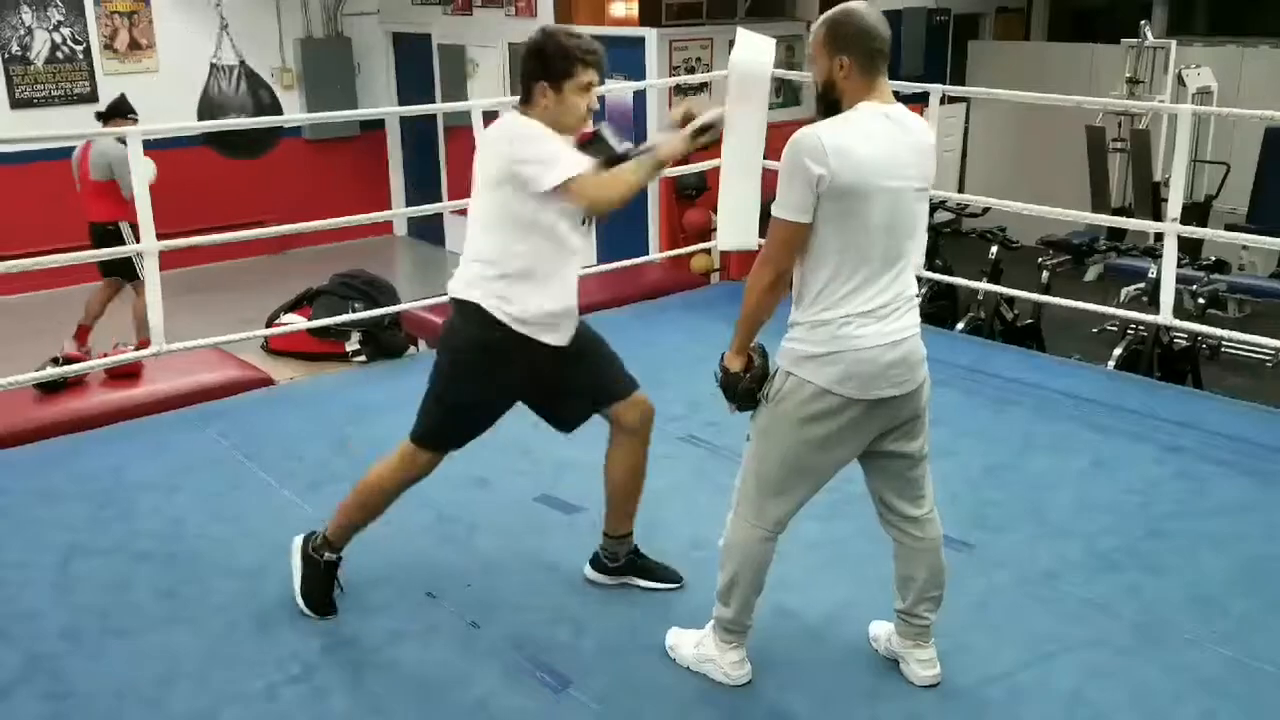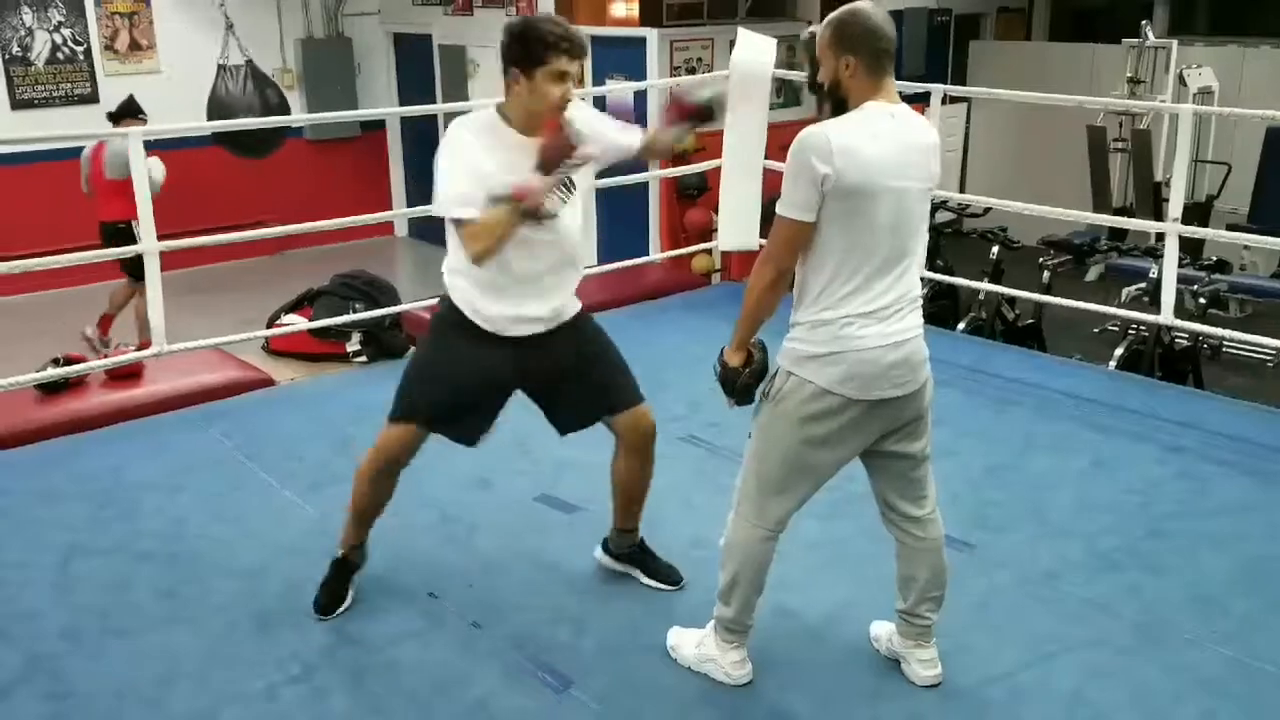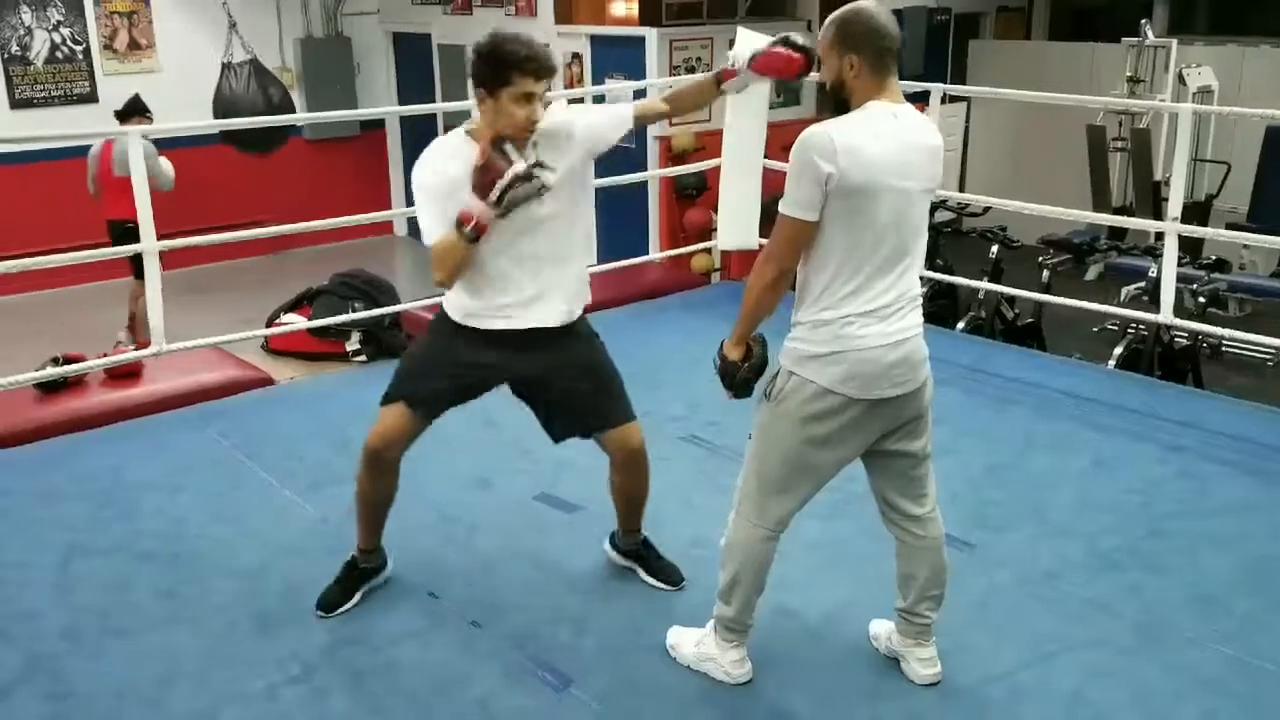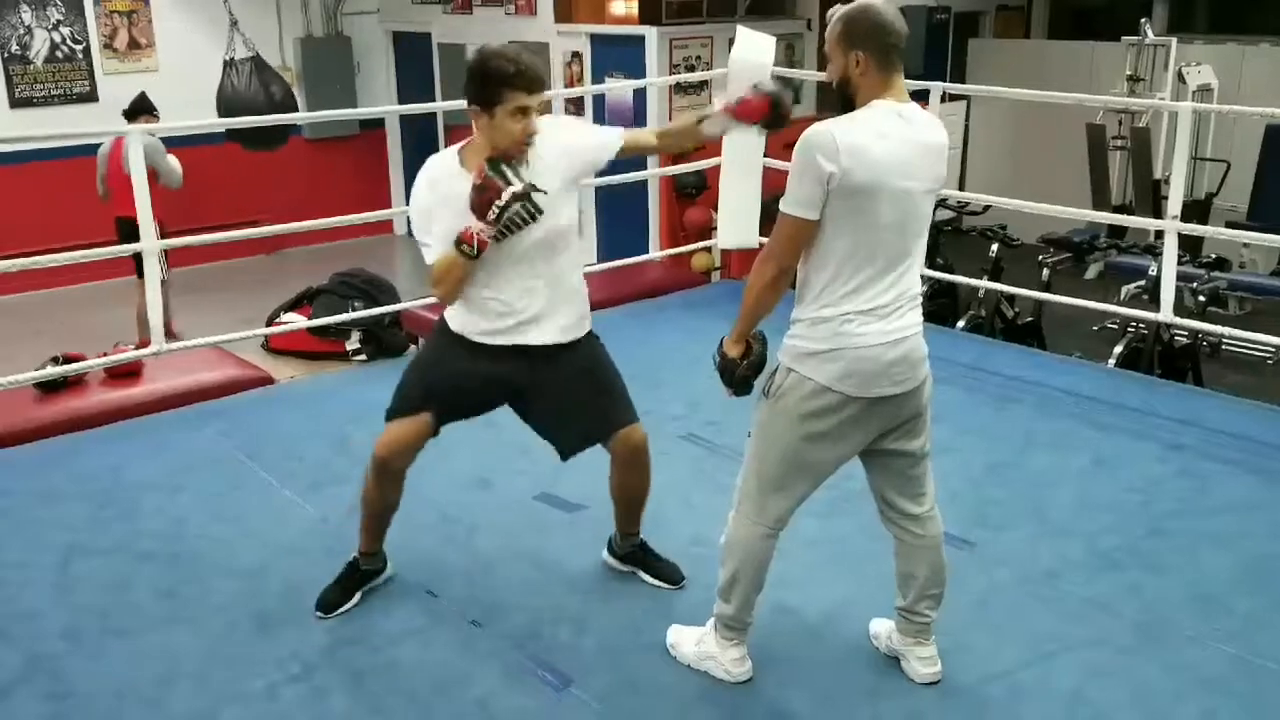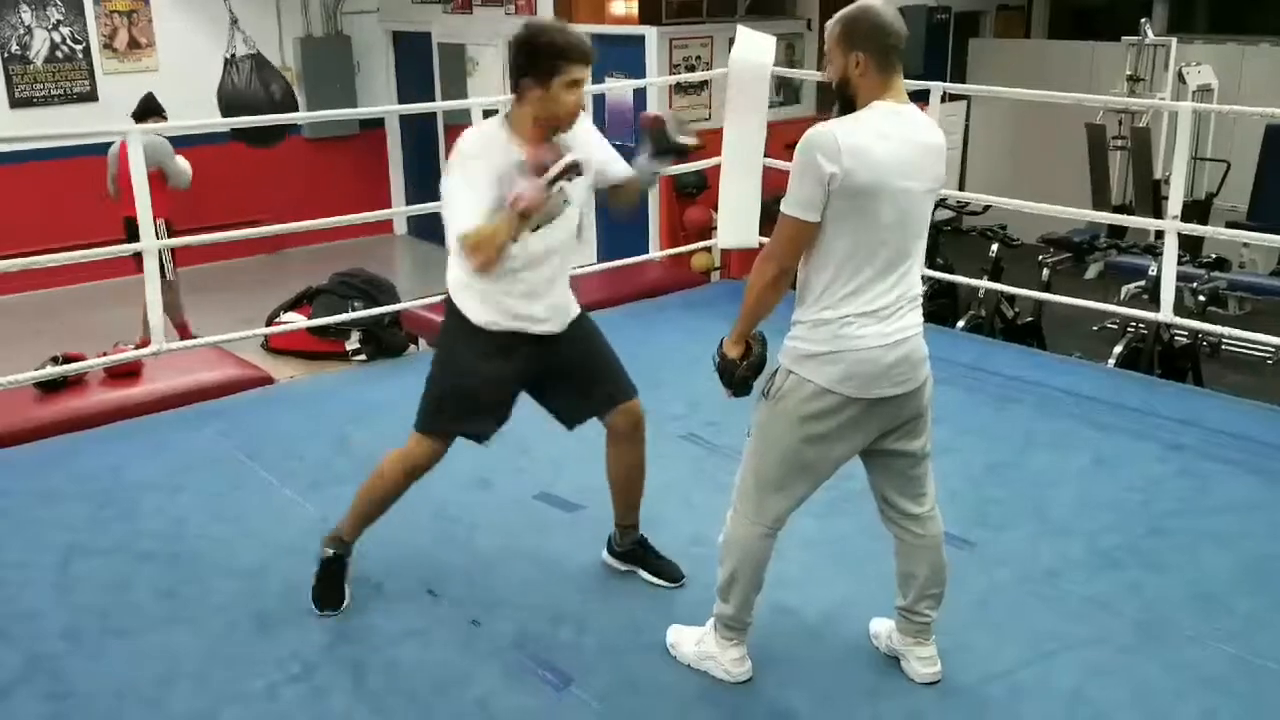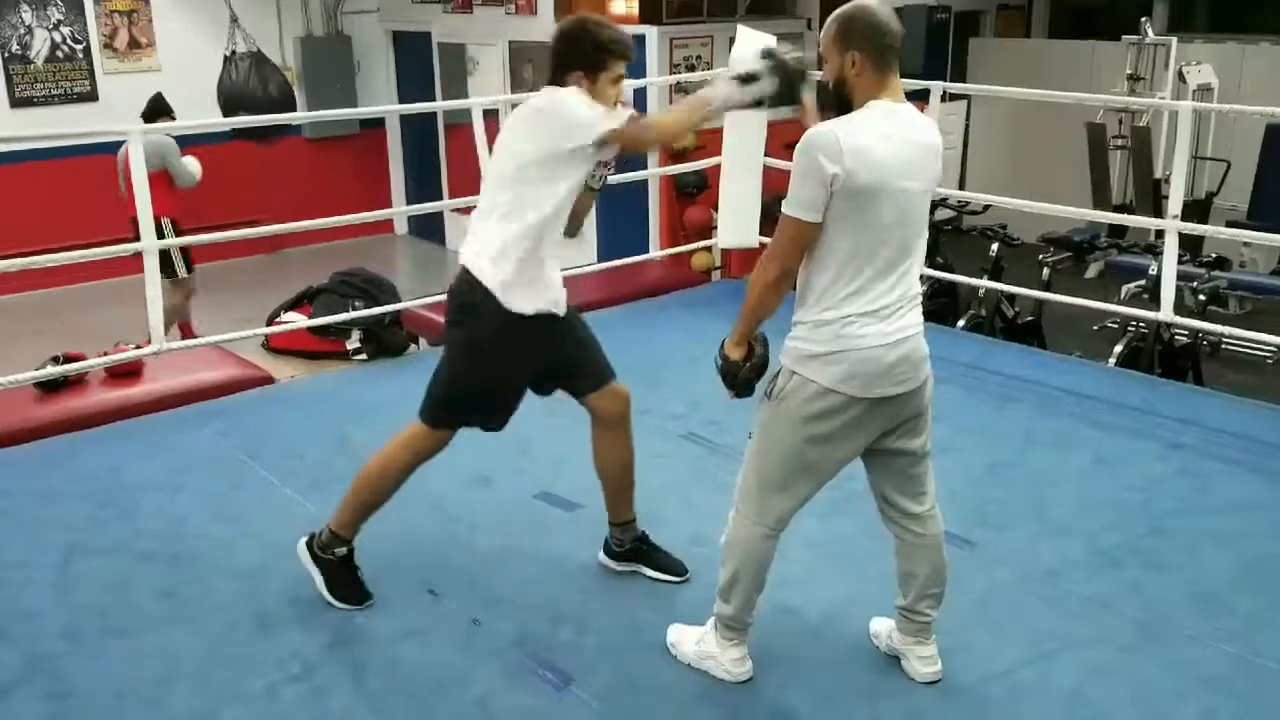
dt=0.1s
person 1, frame 1
left shoulder: (815, 144)
right shoulder: (921, 136)
left elbow: (773, 267)
left wrist: (739, 348)
left hip: (824, 369)
right hip: (903, 359)
left knee: (757, 511)
right knee: (912, 508)
left ankle: (726, 646)
right ankle: (917, 645)
person 1, frame 2
left shoulder: (821, 144)
right shoulder: (926, 138)
left elbow: (775, 265)
left wrist: (739, 345)
left hip: (826, 368)
right hip: (904, 362)
left knee: (757, 509)
right knee: (914, 510)
left ankle: (726, 646)
right ankle: (918, 645)
person 1, frame 3
left shoulder: (824, 143)
right shoulder: (929, 138)
left elbow: (777, 264)
left wrist: (739, 341)
left hip: (827, 368)
right hip: (905, 361)
left knee: (758, 509)
right knee: (914, 508)
left ankle: (727, 645)
right ankle: (917, 643)
person 1, frame 4
left shoulder: (828, 142)
right shoulder: (933, 137)
left elbow: (778, 261)
left wrist: (738, 337)
left hip: (826, 366)
right hip: (904, 360)
left knee: (758, 508)
right knee: (912, 506)
left ankle: (726, 643)
right ankle: (917, 642)
person 1, frame 5
left shoulder: (829, 143)
right shoulder: (931, 138)
left elbow: (779, 262)
left wrist: (738, 338)
left hip: (827, 367)
right hip: (905, 360)
left knee: (756, 507)
right knee: (913, 506)
left ankle: (726, 643)
right ankle: (917, 641)
person 1, frame 6
left shoulder: (827, 143)
right shoulder: (927, 137)
left elbow: (780, 263)
left wrist: (740, 339)
left hip: (829, 366)
right hip: (906, 359)
left knee: (758, 508)
right knee: (914, 506)
left ankle: (726, 643)
right ankle: (917, 640)
person 2, frame 1
left shoulder: (549, 142)
right shoulder: (518, 136)
left elbow: (584, 210)
right elbow: (599, 196)
left wrist: (626, 161)
right wrist: (663, 153)
left hip: (549, 323)
right hip: (490, 326)
left knee: (636, 415)
right knee: (420, 456)
left ankle: (615, 552)
right ankle: (322, 551)
person 2, frame 2
left shoulder: (573, 121)
right shoulder: (467, 141)
left elbow: (649, 148)
right elbow: (478, 247)
left wrist: (683, 119)
right wrist: (537, 184)
left hip: (556, 319)
right hip: (474, 320)
left knee: (638, 426)
right knee: (395, 443)
left ankle: (624, 543)
right ankle: (349, 553)
person 2, frame 3
left shoulder: (566, 127)
right shoulder: (438, 162)
left elbow: (664, 106)
right elbow: (445, 274)
left wrist: (740, 71)
right wrist: (484, 207)
left hip: (557, 328)
right hip: (469, 326)
left knee: (629, 444)
right knee: (385, 440)
left ankle: (629, 541)
right ankle: (367, 557)
person 2, frame 4
left shoulder: (563, 141)
right shoulder: (436, 181)
left elbow: (655, 142)
right elbow: (446, 291)
left wrist: (726, 114)
right wrist: (481, 227)
left hip: (561, 336)
right hip: (474, 336)
left knee: (631, 443)
right knee: (393, 448)
left ankle: (626, 544)
right ankle: (368, 559)
person 2, frame 5
left shoulder: (578, 133)
right shoulder: (476, 149)
left elbow: (623, 197)
right elbow: (482, 258)
left wrist: (653, 165)
right wrist: (533, 191)
left hip: (553, 318)
right hip: (480, 324)
left knee: (628, 419)
right knee: (424, 449)
left ankle: (626, 542)
right ankle: (336, 550)
person 2, frame 6
left shoulder: (565, 128)
right shoulder: (551, 108)
right elbow: (649, 134)
left wrist: (594, 169)
right wrist: (726, 92)
left hip: (535, 300)
right hip: (493, 301)
left knee: (612, 404)
right knee: (433, 432)
left ankle: (623, 540)
right ankle: (330, 543)
person 3, frame 1
left shoulder: (82, 149)
right shoulder: (115, 150)
right elbow: (130, 193)
left hip: (98, 226)
right hip: (117, 227)
left knee: (111, 284)
right knee: (144, 289)
left ankle: (78, 340)
right ankle: (144, 348)
person 3, frame 2
left shoulder: (90, 150)
right shoulder: (129, 149)
left elbow: (87, 189)
left hip: (107, 226)
right hip: (128, 226)
left knee: (133, 280)
right knee: (147, 288)
left ankle: (99, 329)
right ankle: (144, 348)
person 3, frame 3
left shoulder: (97, 149)
right shoulder: (141, 147)
left elbow: (93, 190)
right elbow: (165, 186)
right wrist: (165, 172)
left hip: (114, 224)
right hip: (134, 225)
left knee: (142, 279)
left ankle: (131, 331)
right ankle: (143, 347)
person 3, frame 4
left shoulder: (106, 148)
right shoulder: (149, 143)
left elbow: (102, 191)
right elbow: (174, 181)
right wrist: (173, 169)
left hip: (122, 223)
left knee: (158, 279)
left ankle: (169, 335)
right ankle: (143, 346)
person 3, frame 5
left shoulder: (116, 148)
right shoulder: (157, 143)
left elbow: (113, 191)
right elbow: (182, 183)
right wrist: (183, 170)
left hip: (131, 223)
right hip: (153, 223)
left knee: (168, 281)
right knee: (161, 286)
left ankle: (184, 335)
right ankle: (145, 344)
person 3, frame 6
left shoulder: (126, 149)
right shoulder: (163, 143)
left elbow: (126, 187)
right elbow: (185, 182)
right wrist: (192, 171)
left hip: (141, 222)
right hip: (160, 223)
left knee: (177, 283)
right knee: (183, 286)
left ankle: (188, 337)
